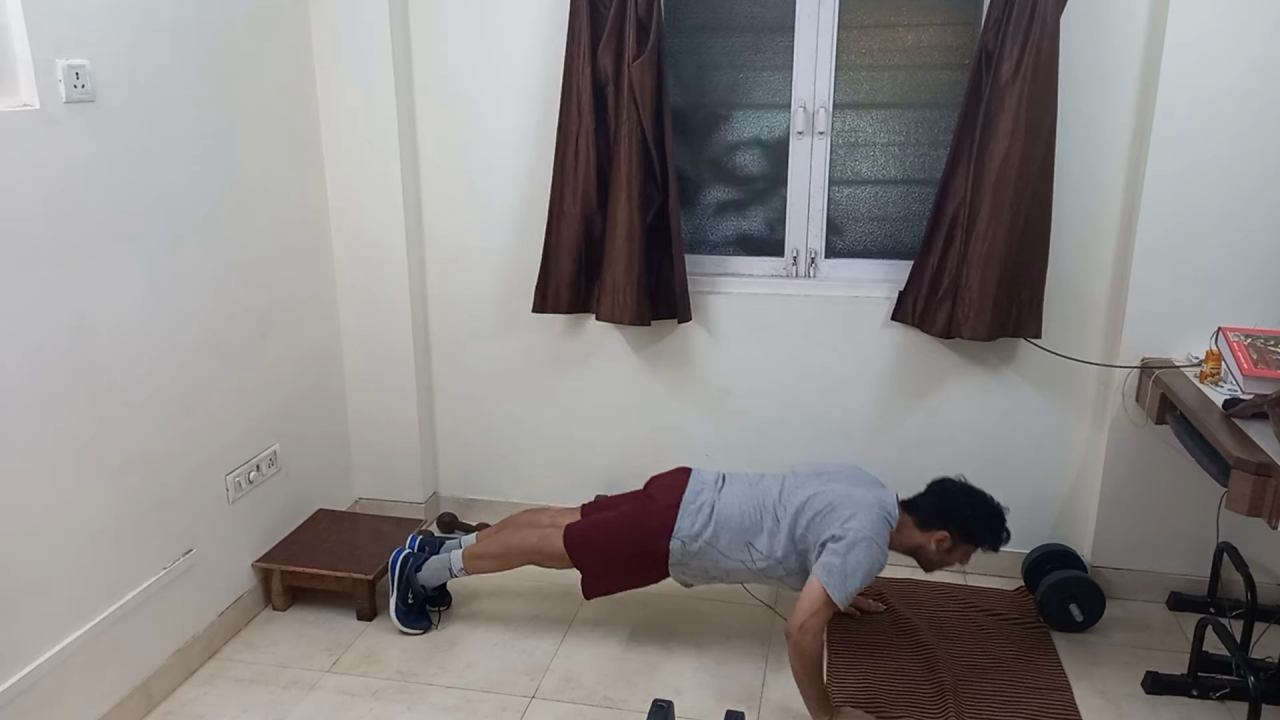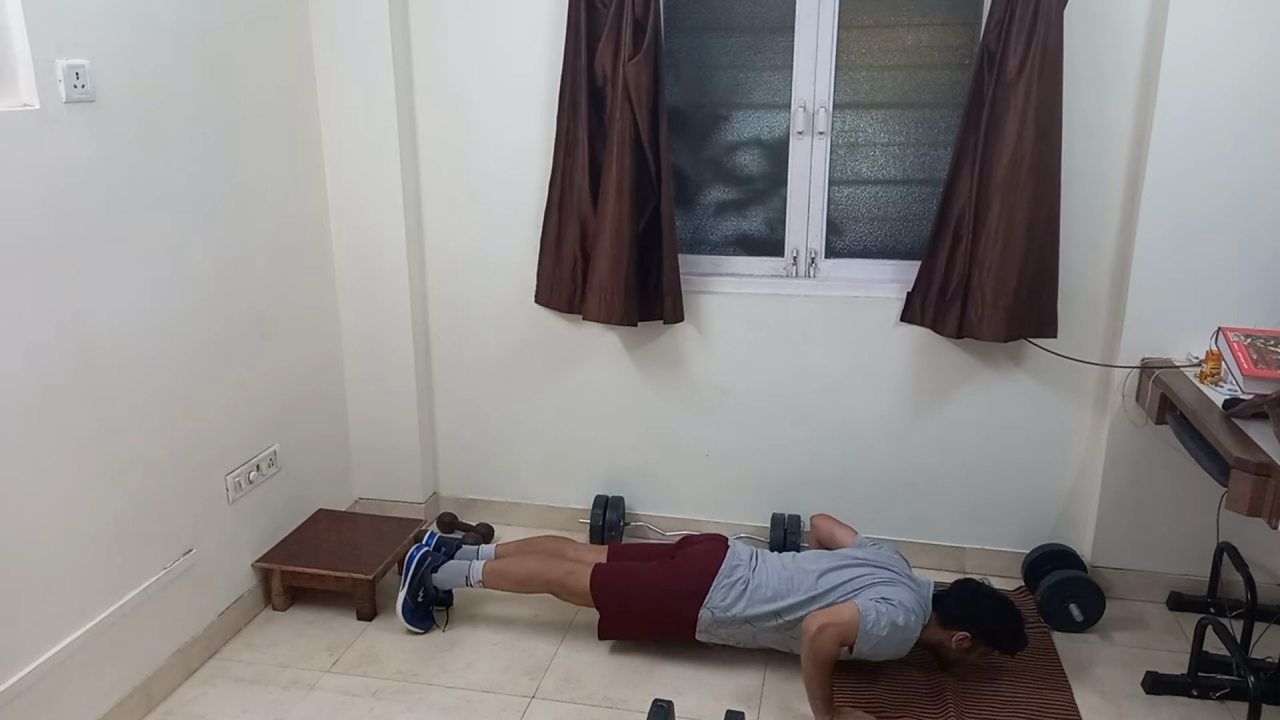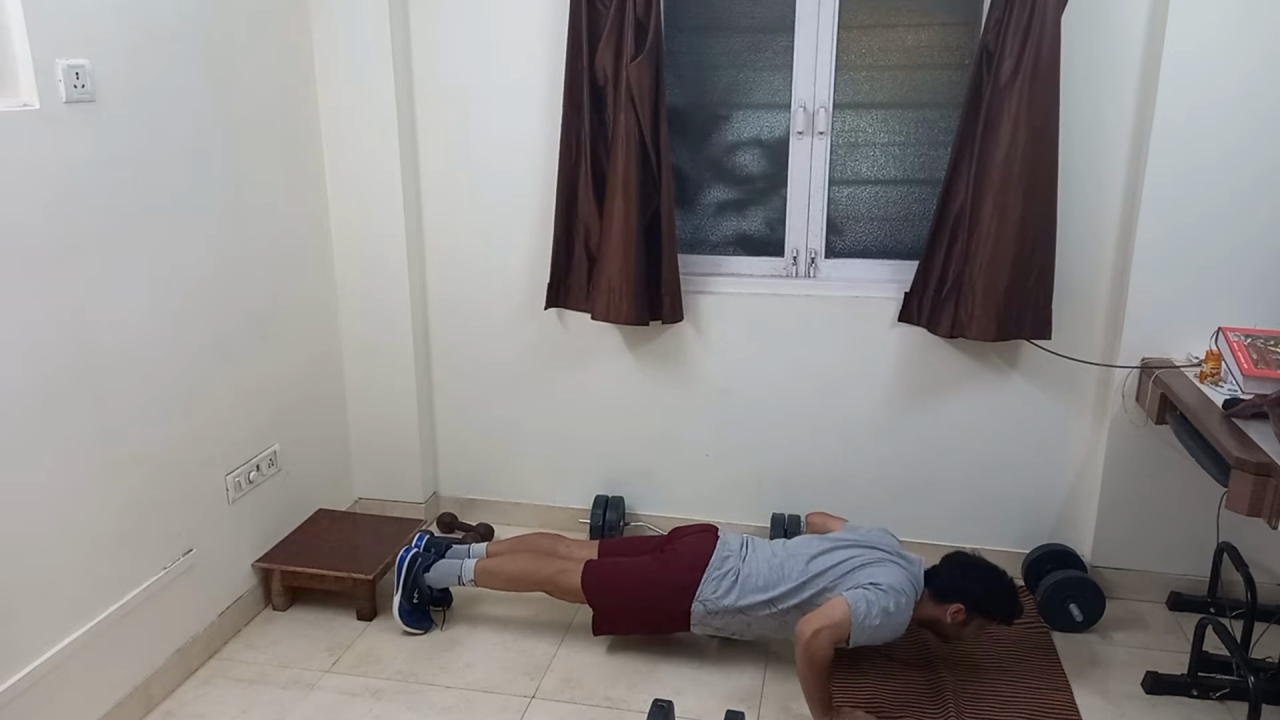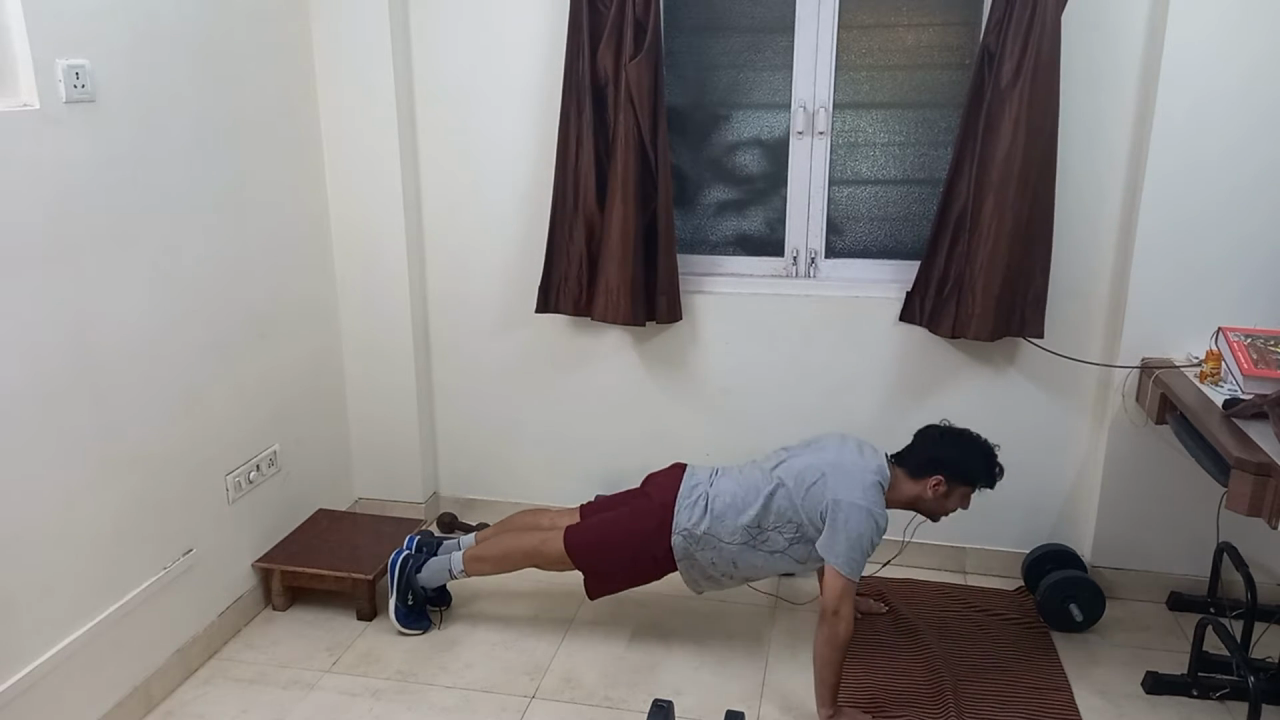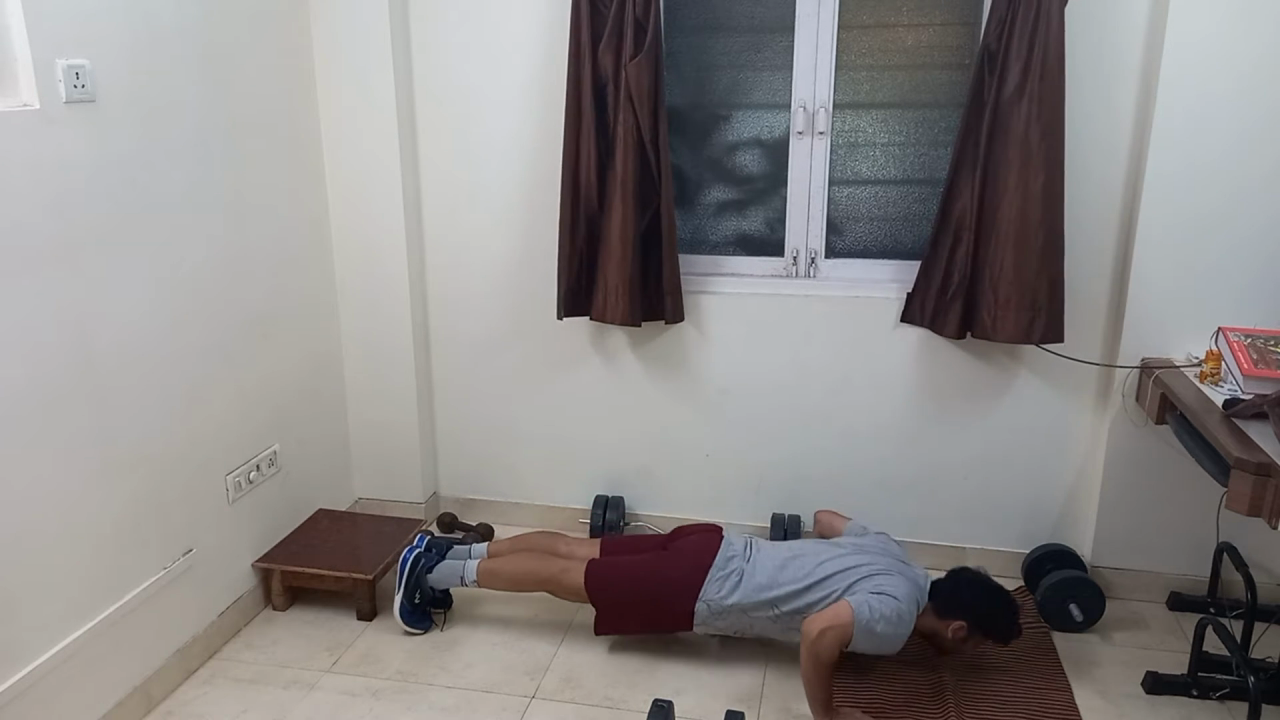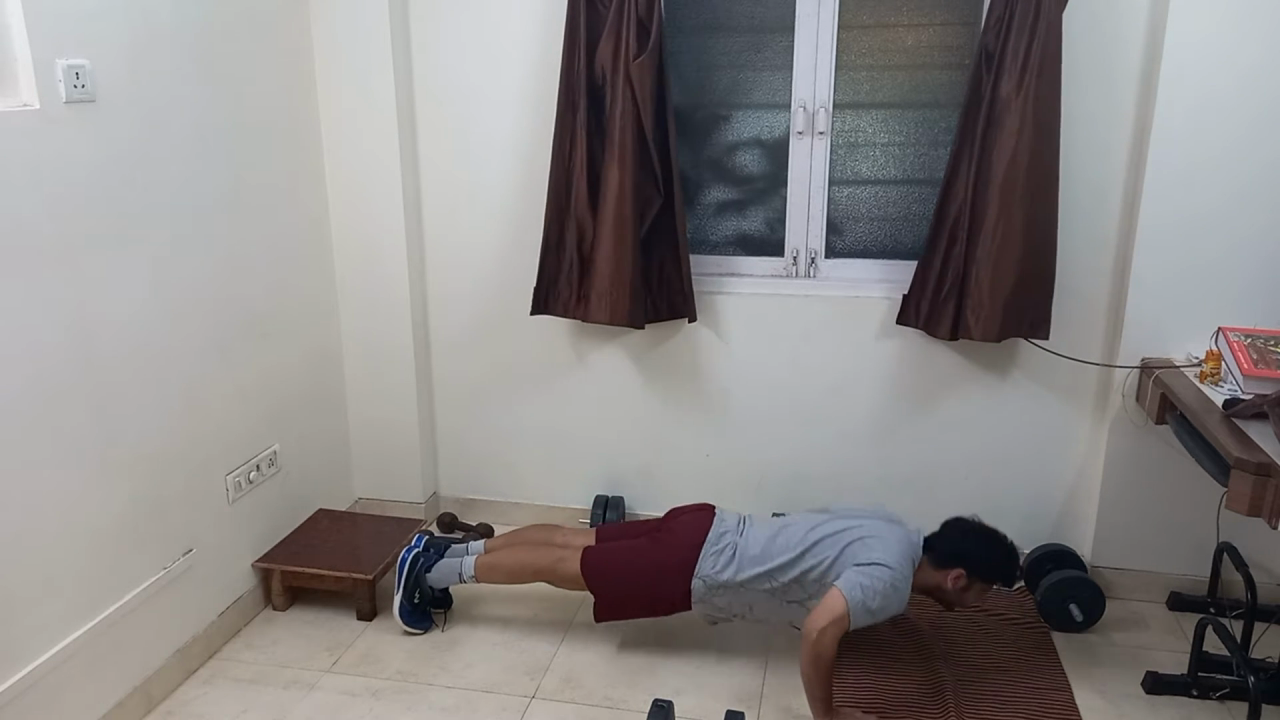
dt=0.7s
person 1, frame 1
left shoulder: (873, 491)
right shoulder: (867, 539)
right elbow: (803, 628)
left wrist: (838, 592)
left hip: (687, 495)
right hip: (676, 533)
left knee: (558, 524)
right knee: (548, 547)
left ankle: (439, 548)
right ankle: (427, 567)
person 1, frame 2
left shoulder: (893, 565)
right shoulder: (899, 623)
left elbow: (821, 522)
right elbow: (820, 630)
left hip: (718, 559)
right hip: (707, 598)
left knee: (583, 556)
right knee: (571, 582)
left ankle: (454, 552)
right ankle: (440, 571)
person 1, frame 3
left shoulder: (892, 551)
right shoulder: (892, 604)
left elbow: (818, 518)
right elbow: (811, 633)
left hip: (711, 551)
right hip: (698, 592)
left knee: (573, 553)
right knee: (561, 578)
left ankle: (449, 552)
right ankle: (435, 570)
person 1, frame 4
left shoulder: (862, 456)
right shoulder: (863, 507)
right elbow: (834, 615)
left wrist: (842, 584)
left hip: (684, 492)
right hip: (678, 529)
left knee: (558, 524)
right knee: (548, 550)
left ankle: (437, 548)
right ankle: (425, 571)
person 1, frame 5
left shoulder: (891, 558)
right shoulder: (894, 615)
left elbow: (824, 517)
right elbow: (818, 635)
left hip: (715, 550)
right hip: (702, 590)
left knee: (576, 552)
right knee: (567, 579)
left ankle: (449, 553)
right ankle: (435, 570)
person 1, frame 6
left shoulder: (893, 530)
right shoulder: (892, 577)
right elbow: (817, 633)
left wrist: (850, 602)
left hip: (708, 531)
right hip: (696, 569)
left knee: (572, 541)
right knee: (563, 568)
left ankle: (445, 553)
right ankle: (434, 569)
